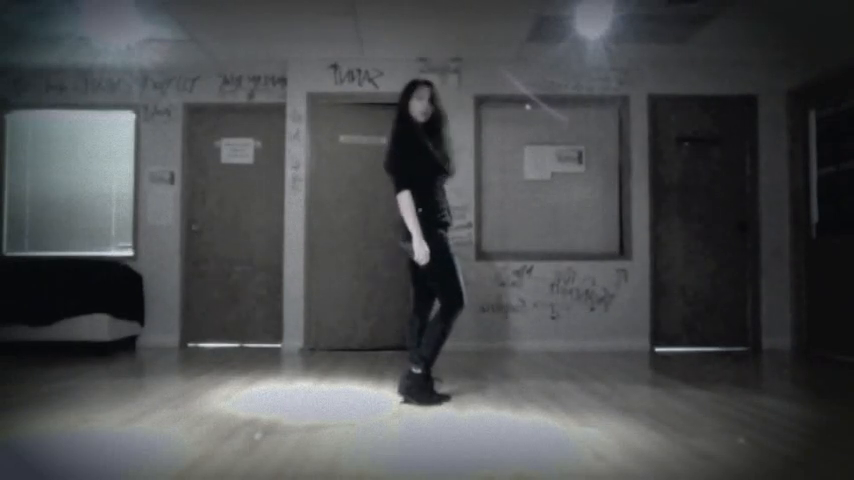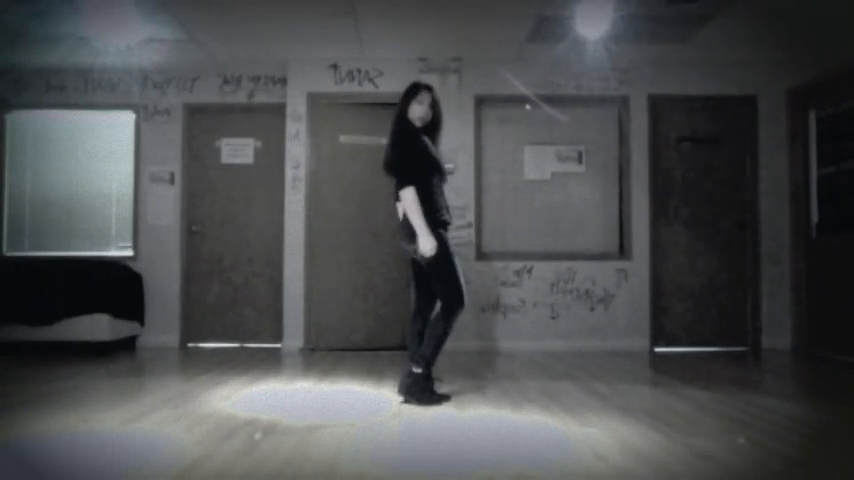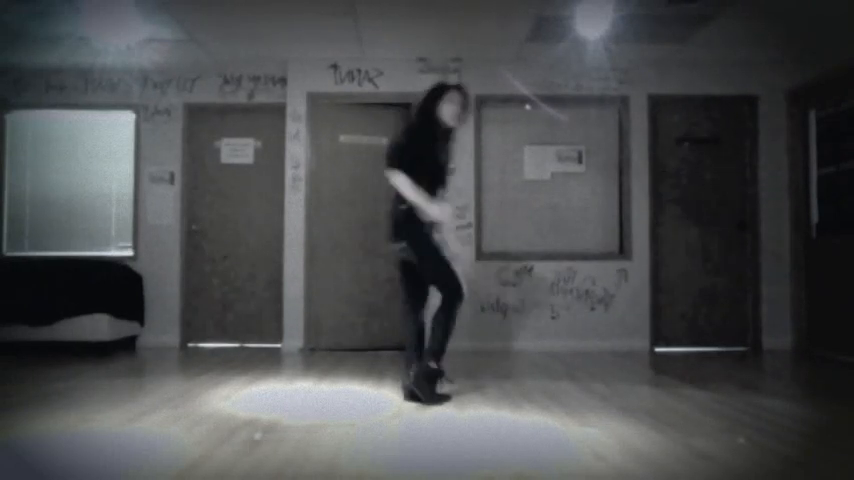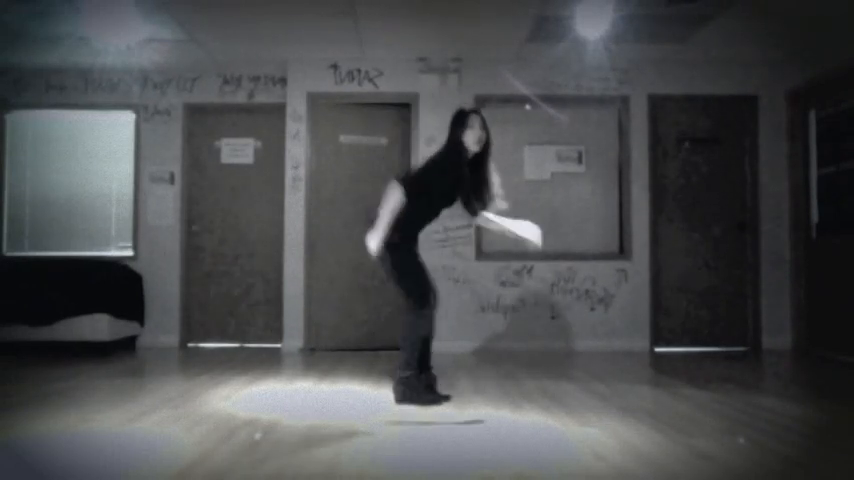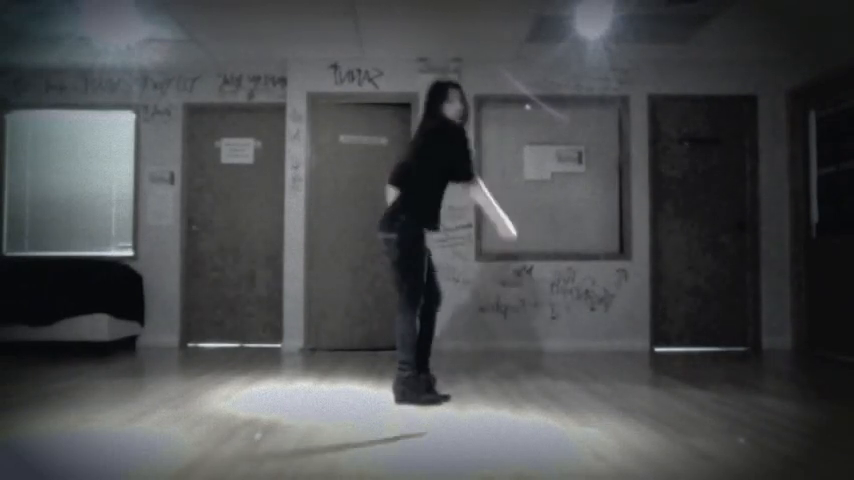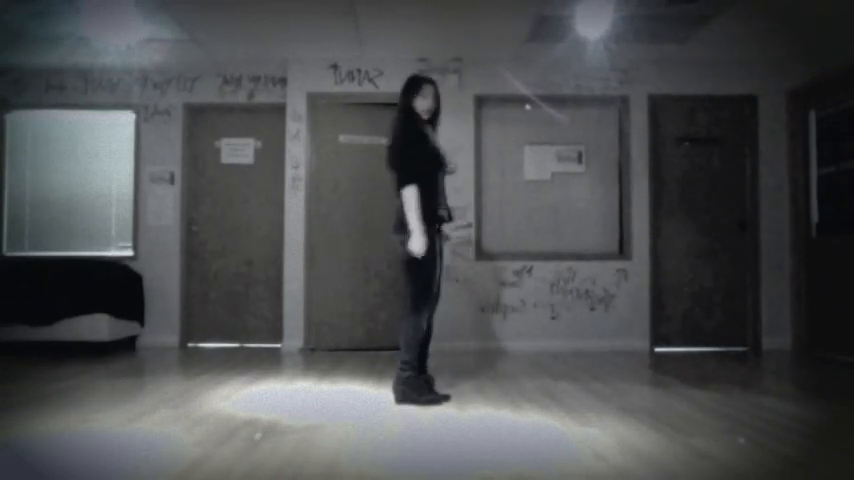
dt=0.5s
person 1, frame 1
left shoulder: (424, 140)
right shoulder: (405, 138)
right elbow: (403, 190)
right wrist: (418, 237)
left hip: (430, 230)
right hip: (424, 230)
left knee: (423, 305)
right knee: (452, 301)
left ankle: (416, 379)
right ankle: (416, 376)
person 1, frame 2
left shoulder: (418, 141)
right shoulder: (406, 138)
left elbow: (400, 196)
right elbow: (405, 187)
right wrist: (423, 231)
left hip: (426, 230)
right hip: (426, 230)
left knee: (425, 305)
right knee: (453, 301)
left ankle: (417, 379)
right ankle: (417, 376)
person 1, frame 3
left shoulder: (436, 141)
right shoulder: (420, 133)
right elbow: (394, 170)
right wrist: (427, 205)
left hip: (408, 229)
right hip: (413, 229)
left knee: (415, 303)
right knee: (453, 292)
left ankle: (415, 378)
right ankle: (427, 371)
person 1, frame 4
left shoulder: (464, 172)
right shoulder: (446, 162)
left elbow: (475, 213)
right elbow: (403, 187)
right wrist: (380, 230)
left hip: (401, 238)
right hip: (394, 237)
left knee: (424, 301)
right knee: (423, 300)
left ankle: (422, 379)
right ankle: (407, 382)
person 1, frame 5
left shoulder: (431, 137)
right shoulder: (448, 134)
left elbow: (393, 182)
right elbow: (470, 180)
right wrist: (499, 220)
left hip: (404, 225)
right hip: (406, 226)
left knee: (430, 299)
right knee: (412, 302)
left ankle: (419, 376)
right ankle: (407, 383)
person 1, frame 6
left shoulder: (422, 134)
right shoulder: (410, 131)
right elbow: (408, 183)
right wrist: (416, 230)
left hip: (430, 226)
right hip: (421, 227)
left knee: (427, 303)
right knee: (420, 303)
left ankle: (418, 377)
right ankle: (407, 382)
